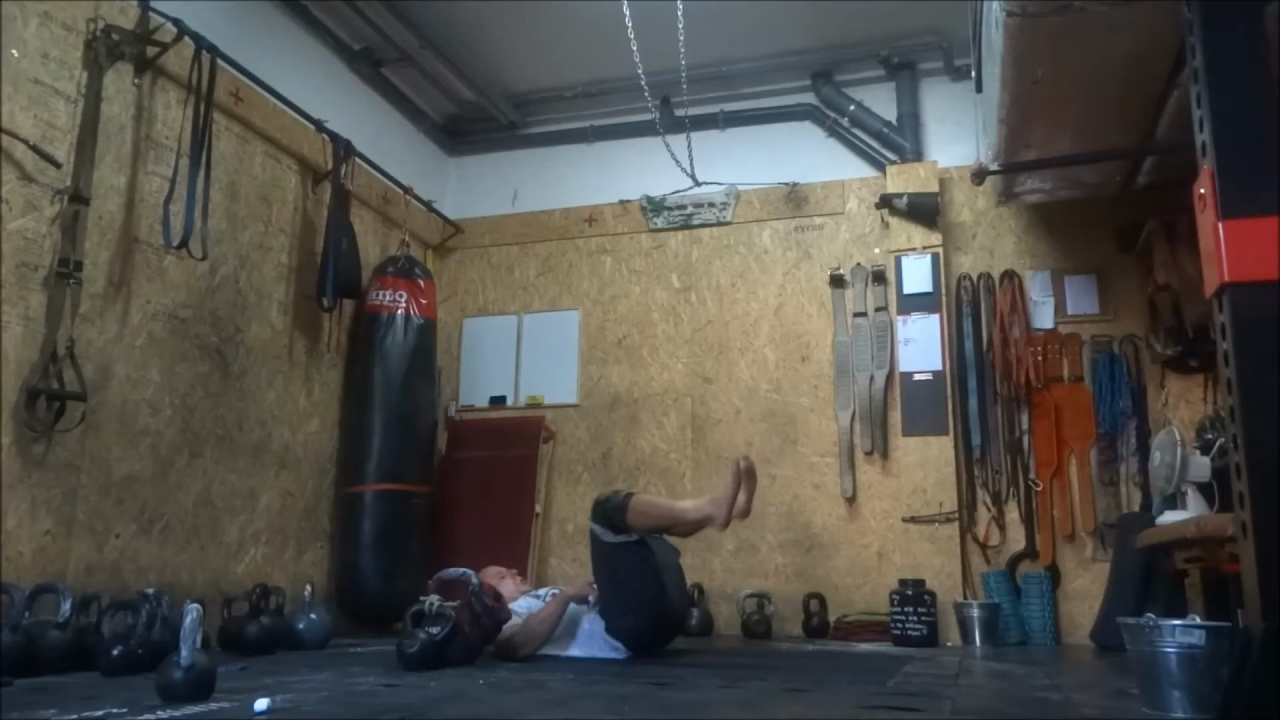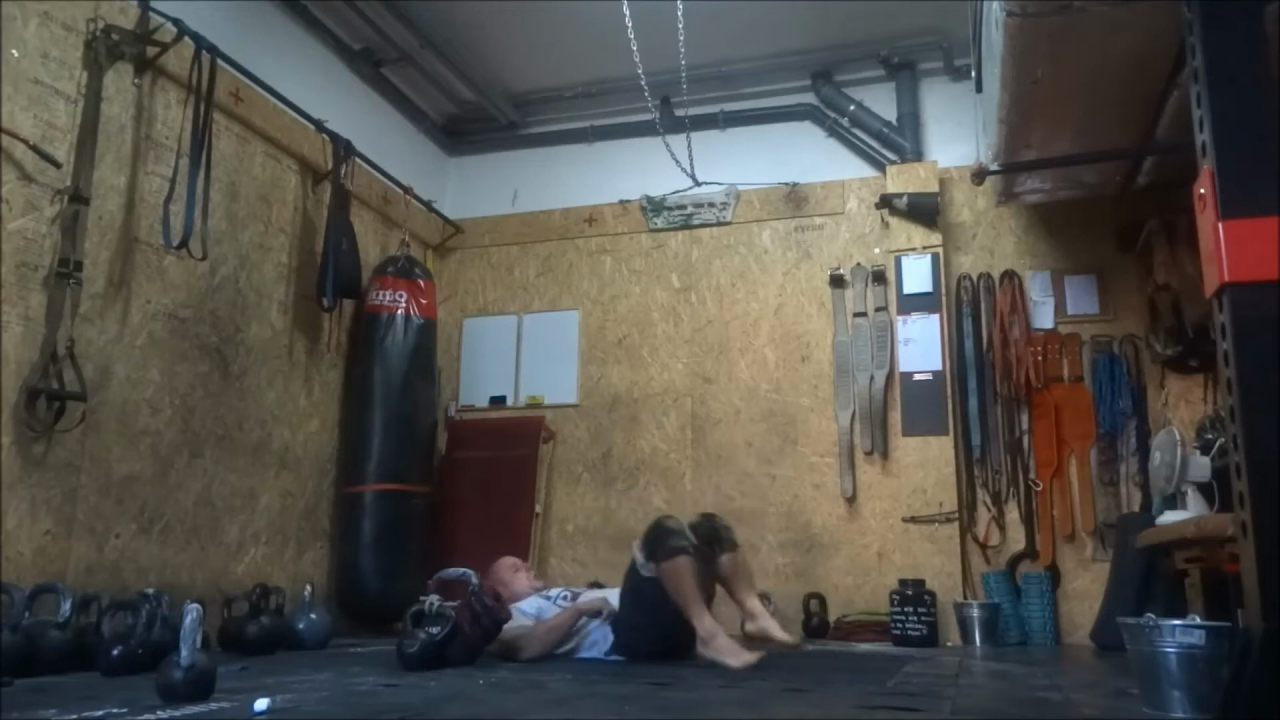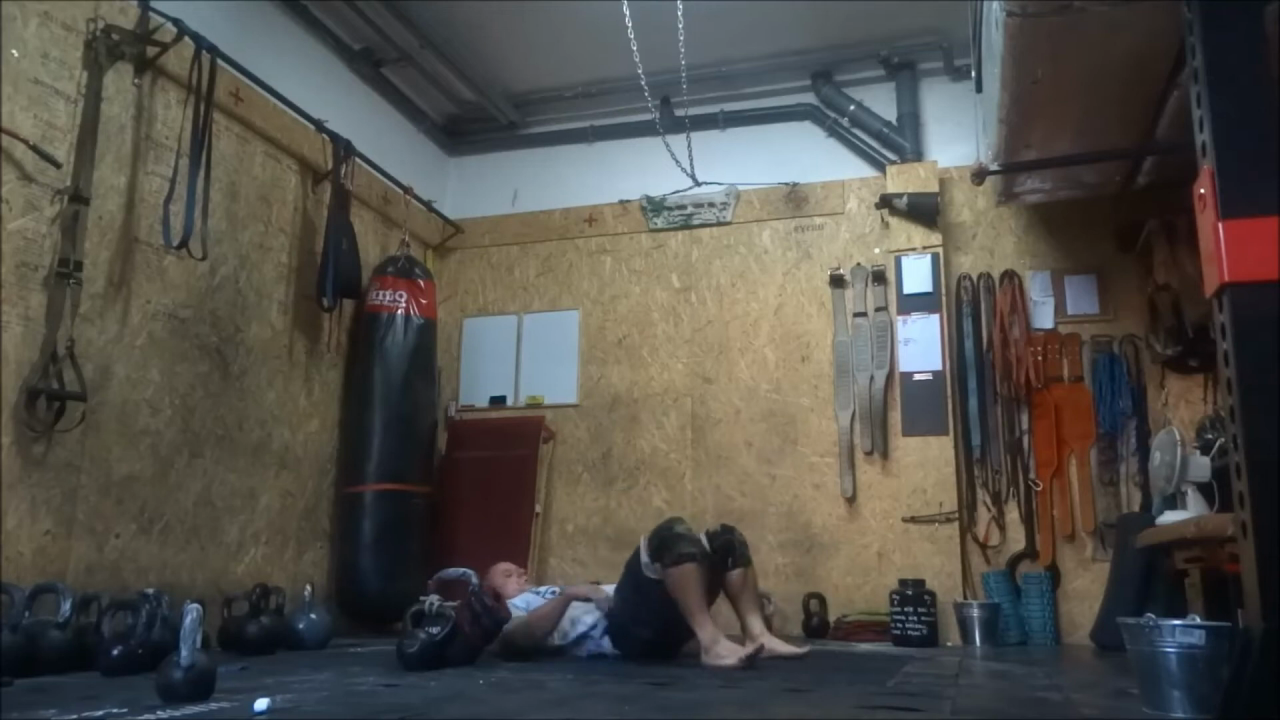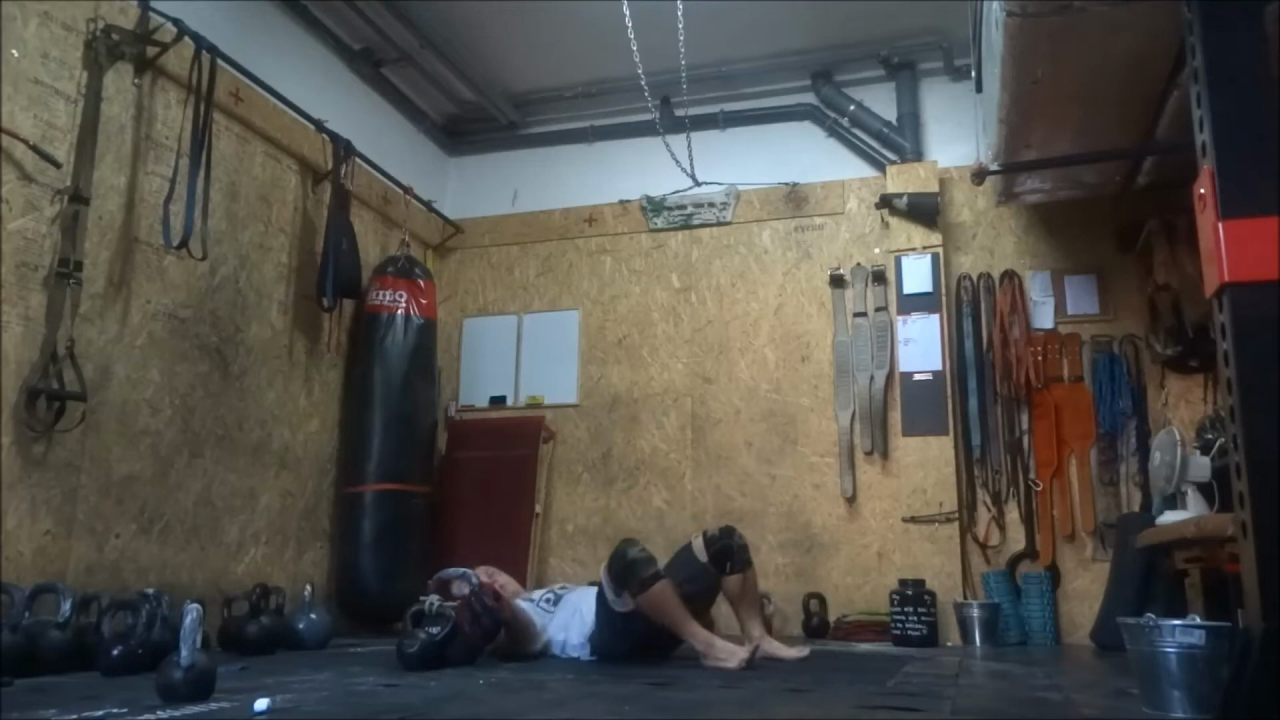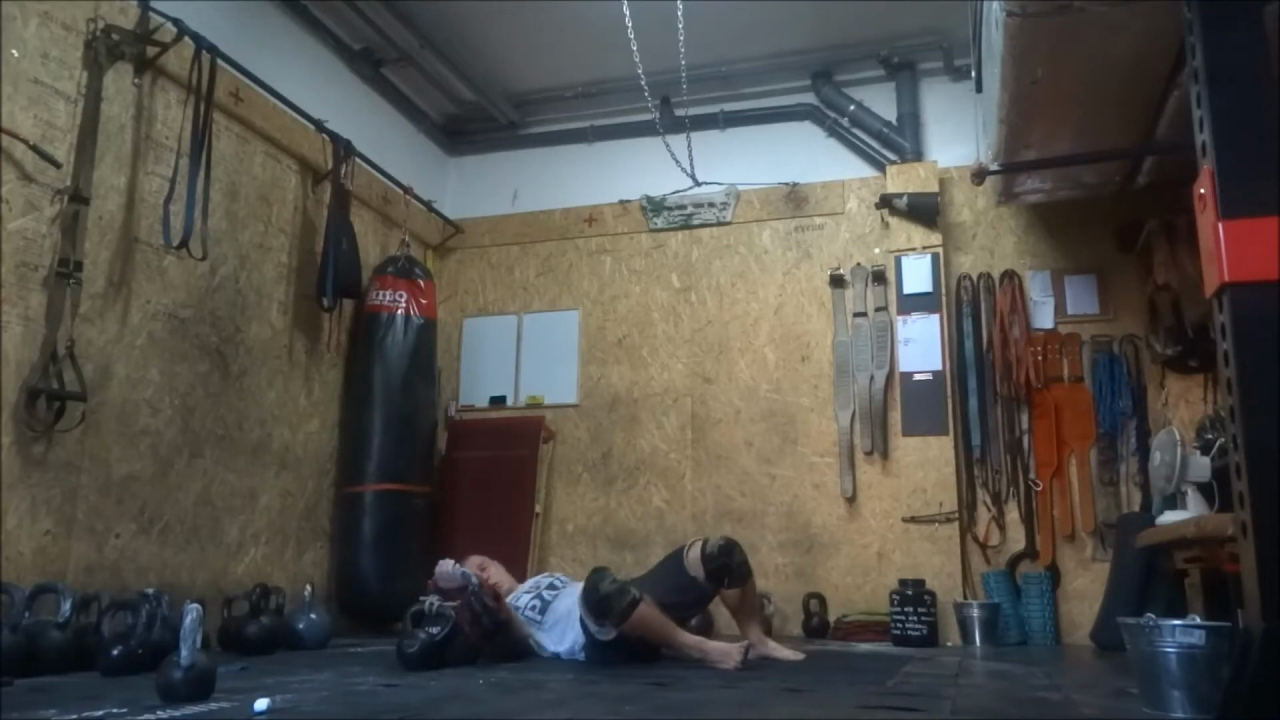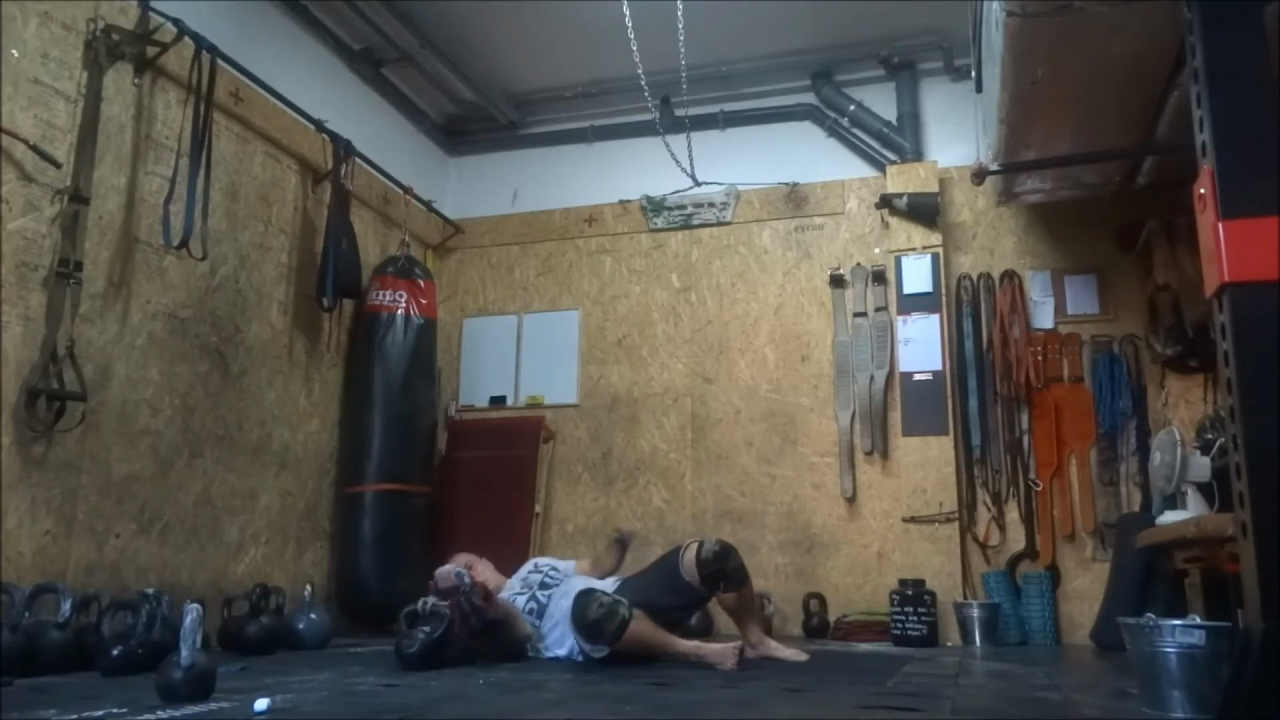
dt=0.4s
person 1, frame 1
left shoulder: (541, 598)
right elbow: (519, 646)
right wrist: (566, 596)
left hip: (657, 616)
right hip: (627, 630)
right knee: (610, 506)
left ankle: (719, 509)
right ankle: (711, 509)
person 1, frame 2
left shoulder: (556, 597)
right shoulder: (515, 616)
right elbow: (524, 649)
right wrist: (580, 608)
left hip: (671, 625)
right hip: (630, 636)
left knee: (707, 526)
right knee: (665, 530)
left ankle: (757, 618)
right ankle: (710, 637)
person 1, frame 3
left shoulder: (547, 595)
right shoulder: (510, 613)
right elbow: (526, 638)
right wrist: (571, 595)
left hip: (657, 623)
right hip: (622, 629)
left knee: (724, 539)
right knee: (673, 531)
left ankle: (758, 636)
right ankle: (712, 643)
person 1, frame 4
left shoulder: (553, 593)
right shoulder: (513, 619)
right elbow: (524, 637)
left hip: (650, 622)
right hip: (614, 637)
left knee: (722, 541)
right knee: (627, 554)
left ankle: (757, 638)
right ankle: (709, 647)
person 1, frame 5
left shoulder: (547, 578)
right shoulder: (503, 611)
right elbow: (520, 632)
right wrist: (464, 590)
left hip: (634, 598)
right hip: (605, 642)
left knee: (719, 552)
right knee: (601, 584)
left ankle: (756, 640)
right ankle: (701, 649)
person 1, frame 6
left shoulder: (533, 567)
right shoulder: (496, 610)
left elbow: (598, 569)
right elbow: (523, 633)
left wrist: (618, 546)
left hip: (627, 594)
right hip: (606, 629)
left knee: (714, 555)
right knee: (589, 607)
left ankle: (755, 641)
right ankle: (697, 651)
